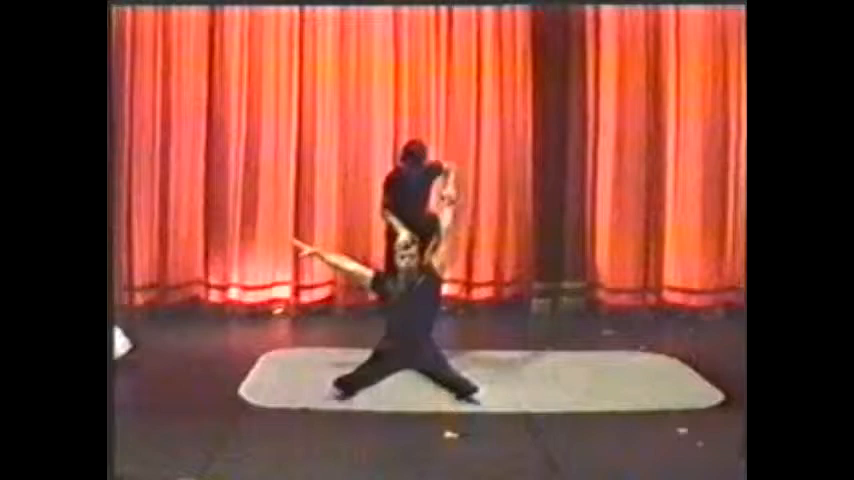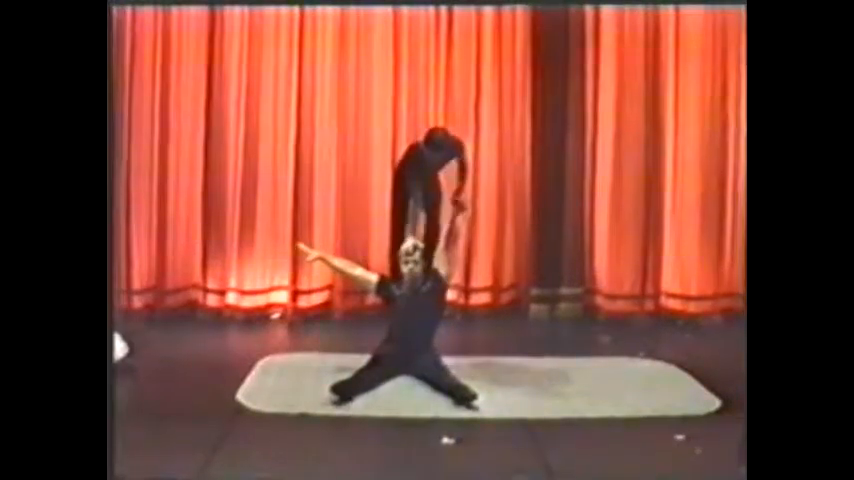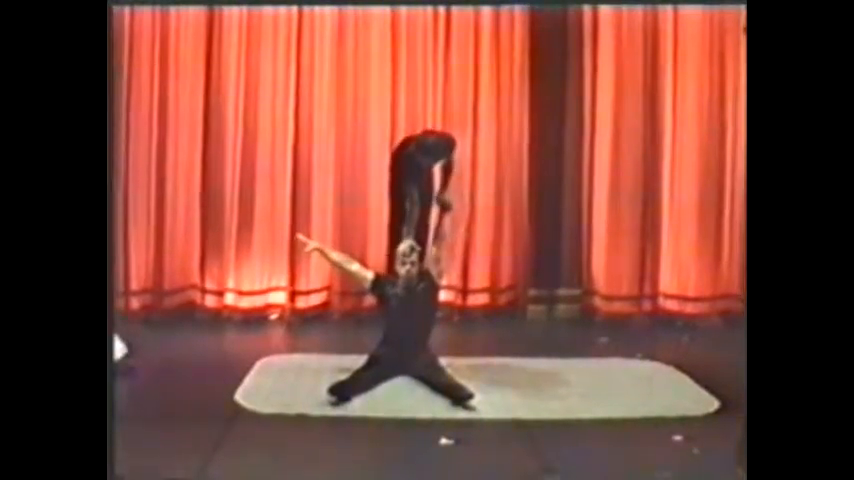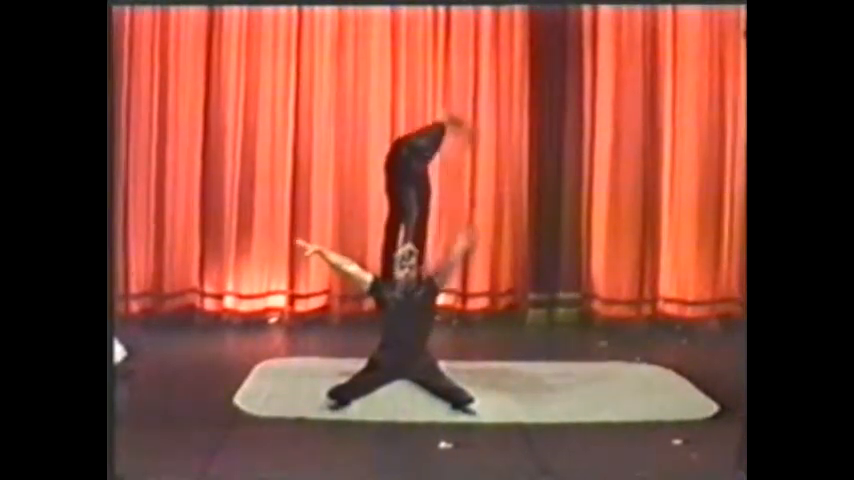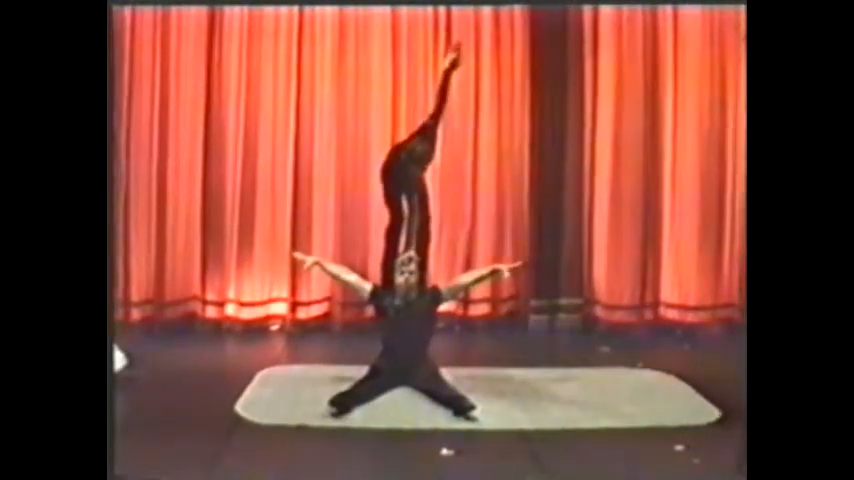
dt=0.7s
person 1, frame 1
left shoulder: (429, 278)
right shoulder: (388, 284)
left elbow: (441, 242)
right elbow: (349, 265)
left wrist: (448, 207)
right wrist: (317, 252)
left hip: (423, 349)
right hip: (392, 349)
left knee: (455, 382)
right knee: (357, 380)
left ankle: (465, 393)
right ankle: (346, 390)
person 1, frame 2
left shoulder: (435, 284)
right shoulder: (393, 288)
left elbow: (448, 251)
right elbow: (356, 271)
left wrist: (454, 216)
right wrist: (322, 256)
left hip: (423, 355)
right hip: (392, 353)
left knee: (457, 391)
right knee: (359, 383)
left ankle: (465, 400)
right ankle: (343, 395)
person 1, frame 3
left shoulder: (427, 284)
right shoulder: (386, 286)
left elbow: (437, 247)
right elbow: (351, 266)
left wrist: (442, 214)
right wrist: (320, 248)
left hip: (420, 356)
right hip: (388, 355)
left knee: (454, 391)
right knee: (353, 385)
left ankle: (461, 399)
right ankle: (341, 396)
person 1, frame 4
left shoulder: (427, 289)
right shoulder: (384, 290)
left elbow: (450, 264)
right elbow: (351, 268)
left wrist: (463, 245)
right wrist: (320, 250)
left hip: (419, 361)
right hip: (387, 360)
left knee: (458, 398)
right knee: (346, 393)
left ankle: (462, 403)
right ankle: (338, 400)
person 1, frame 5
left shoulder: (429, 298)
right shoulder: (384, 298)
left elbow: (463, 282)
right elbow: (349, 277)
left wrist: (492, 270)
right wrist: (319, 262)
left hip: (421, 368)
right hip: (388, 367)
left knee: (458, 403)
right knee: (347, 401)
person 2, frame 1
left shoulder: (431, 170)
right shoulder: (394, 178)
left elbow: (449, 169)
right elbow: (385, 209)
left wrist: (448, 188)
left hip: (420, 222)
person 2, frame 2
left shoulder: (455, 145)
right shoulder: (415, 154)
left elbow: (462, 163)
right elbow: (414, 198)
left wrist: (459, 191)
right wrist: (411, 236)
left hip: (429, 178)
right hip: (407, 180)
left knee: (434, 226)
right knee: (401, 227)
right ankle: (397, 277)
person 2, frame 3
left shoulder: (446, 144)
right shoulder: (407, 155)
left elbow: (448, 163)
left wrist: (442, 192)
left hip: (422, 172)
right hip: (404, 172)
left knee: (422, 219)
right knee: (399, 216)
right ankle: (394, 268)
person 2, frame 4
left shoulder: (434, 134)
right shoulder: (400, 160)
left elbow: (449, 120)
right elbow: (407, 210)
left wrist: (462, 128)
left hip: (417, 174)
right hip: (401, 174)
left knee: (420, 217)
right knee: (398, 215)
right ankle: (388, 276)
person 2, frame 5
left shoulder: (426, 137)
right shoulder: (405, 158)
left elbow: (439, 107)
left wrist: (447, 72)
left hip: (410, 178)
right hip: (399, 178)
left knee: (415, 221)
right knee: (398, 220)
left ankle: (418, 279)
right ankle: (396, 281)
